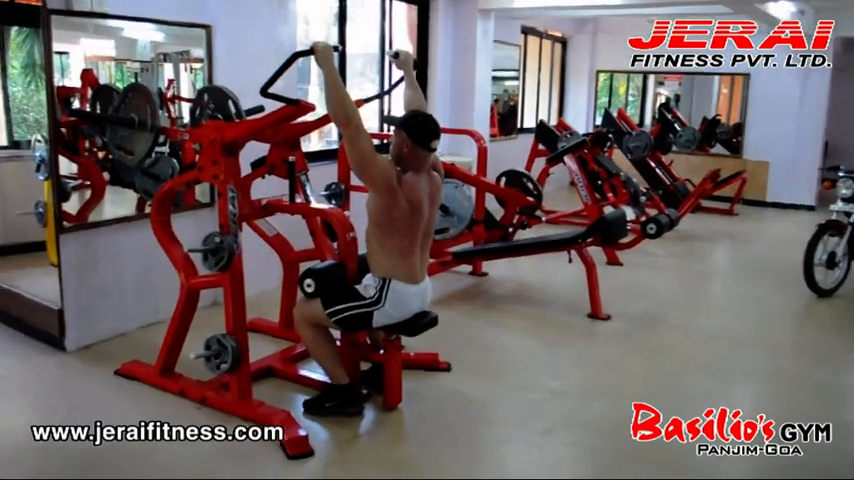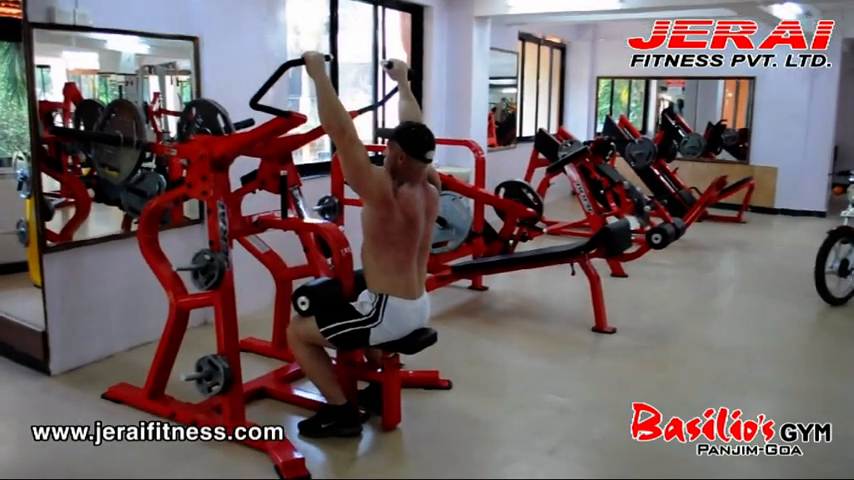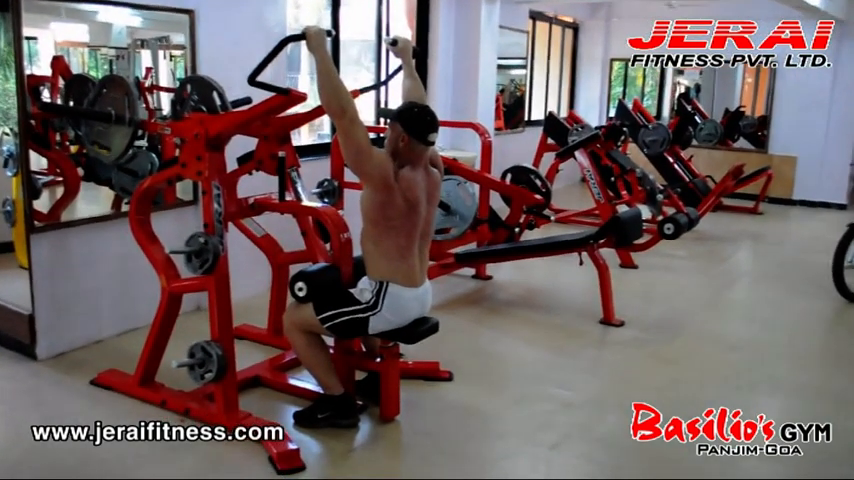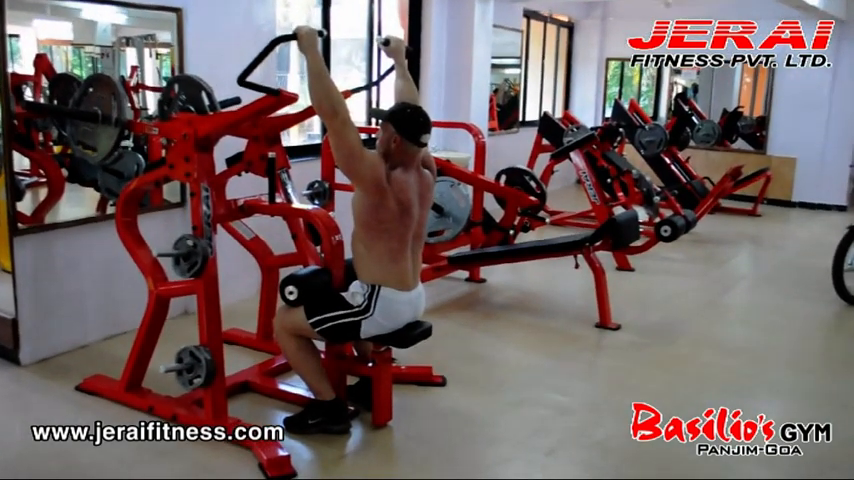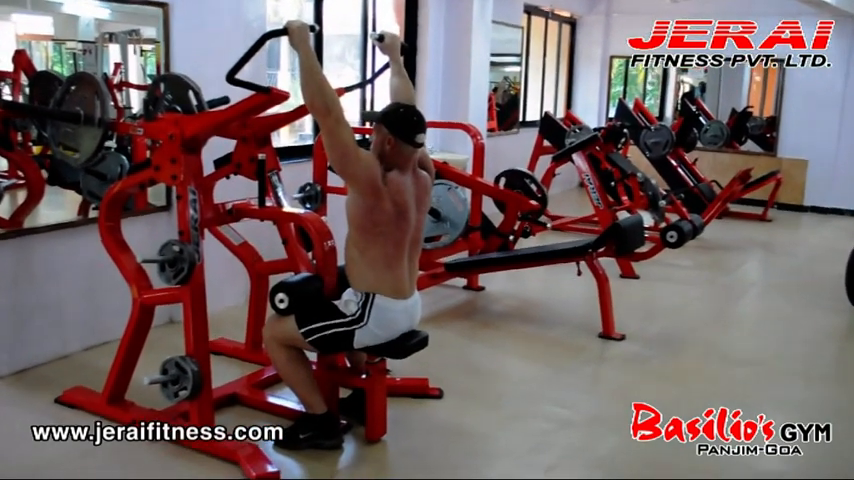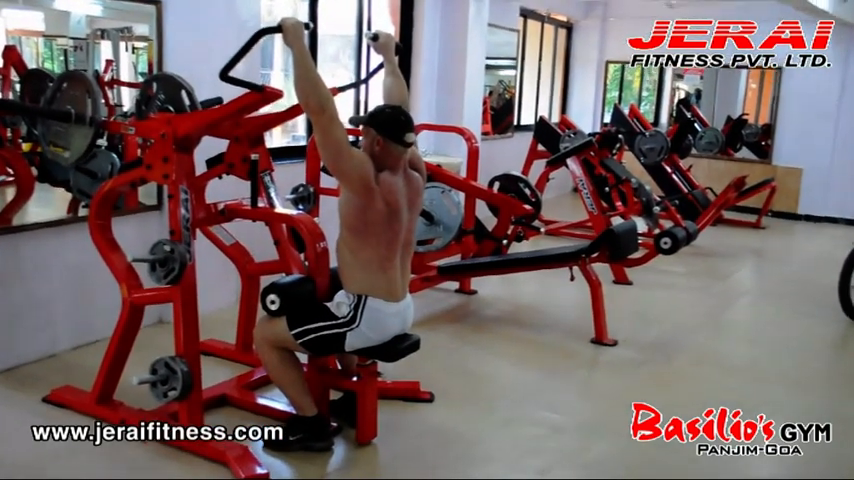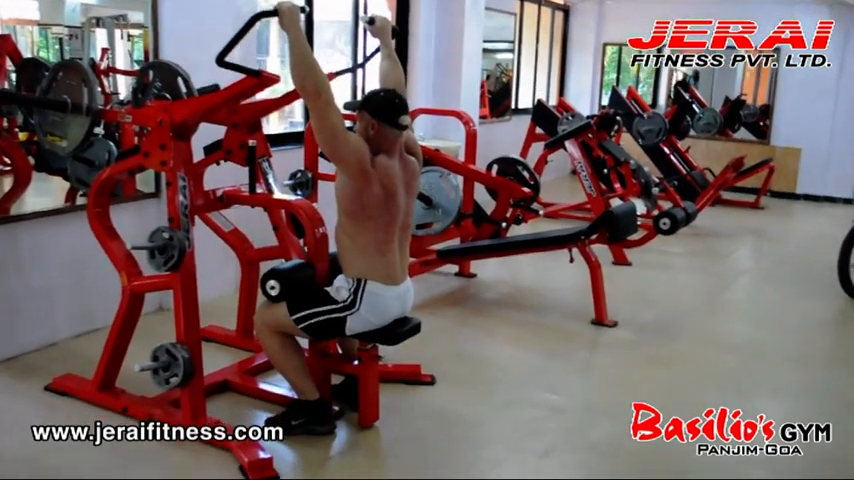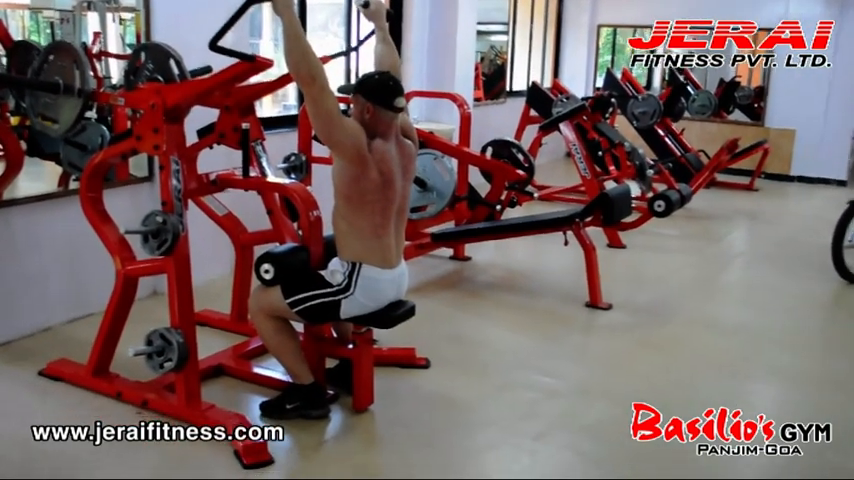
dt=0.4s
person 1, frame 1
left shoulder: (389, 181)
right shoulder: (434, 175)
left elbow: (349, 124)
right elbow: (418, 123)
left wrist: (327, 64)
right wrist: (408, 71)
left hip: (394, 297)
right hip: (421, 293)
left knee: (304, 314)
right knee: (360, 292)
left ankle: (345, 392)
right ankle: (385, 365)
person 1, frame 2
left shoulder: (384, 193)
right shoulder: (430, 187)
left elbow: (343, 135)
right elbow: (414, 134)
left wrist: (318, 73)
right wrist: (402, 80)
left hip: (392, 313)
right hip: (419, 307)
left knee: (297, 332)
right knee: (354, 309)
left ankle: (342, 412)
right ankle: (383, 384)
person 1, frame 3
left shoulder: (386, 177)
right shoulder: (433, 171)
left elbow: (343, 115)
right elbow: (417, 115)
left wrist: (320, 48)
right wrist: (407, 59)
left hip: (393, 302)
right hip: (421, 296)
left knee: (294, 319)
right knee: (354, 296)
left ankle: (339, 403)
right ankle: (382, 375)
person 1, frame 4
left shoulder: (377, 178)
right shoulder: (425, 172)
left elbow: (334, 116)
right elbow: (410, 114)
left wrist: (311, 49)
right wrist: (399, 60)
left hip: (385, 306)
right hip: (413, 299)
left knee: (285, 323)
right knee: (343, 301)
left ankle: (330, 408)
right ankle: (373, 380)
person 1, frame 5
left shoulder: (373, 180)
right shoulder: (422, 174)
left elbow: (327, 114)
right elbow: (405, 116)
left wrist: (302, 44)
right wrist: (394, 56)
left hip: (380, 315)
right hip: (409, 309)
left knee: (274, 333)
right knee: (338, 308)
left ankle: (321, 423)
person 1, frame 6
left shoulder: (365, 180)
right shoulder: (415, 175)
left elbow: (321, 113)
right elbow: (398, 114)
left wrist: (297, 42)
right wrist: (389, 56)
left hip: (371, 317)
right hip: (401, 311)
left knee: (265, 334)
right knee: (327, 311)
left ankle: (311, 424)
right ankle: (357, 395)
person 1, frame 7
left shoulder: (361, 165)
right shoulder: (410, 159)
left elbow: (317, 97)
right elbow: (394, 98)
right wrist: (384, 40)
left hip: (371, 301)
right hip: (401, 295)
left knee: (266, 320)
right knee: (332, 294)
left ankle: (314, 410)
right ankle: (359, 379)
person 1, frame 8
left shoulder: (358, 148)
right shoulder: (406, 141)
left elbow: (311, 82)
right elbow: (389, 83)
left hip: (367, 284)
right hip: (396, 277)
left knee: (261, 303)
right knee: (323, 278)
left ankle: (308, 392)
right ankle: (353, 364)
